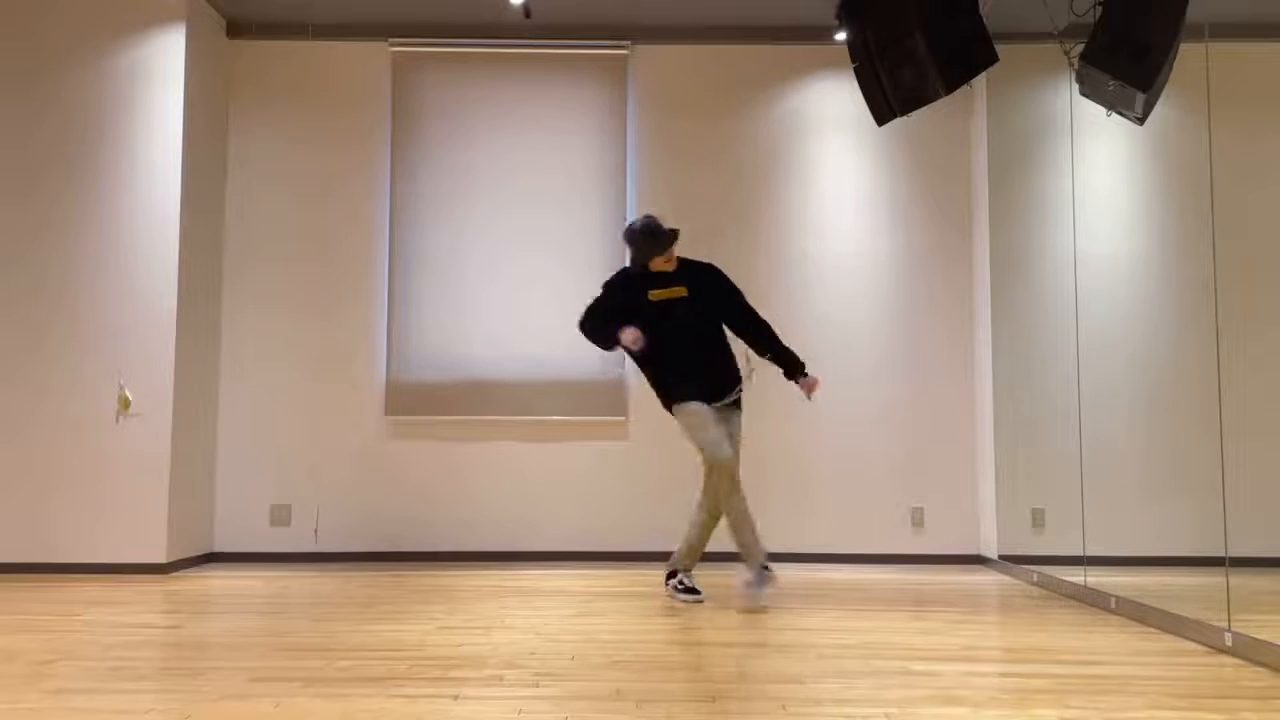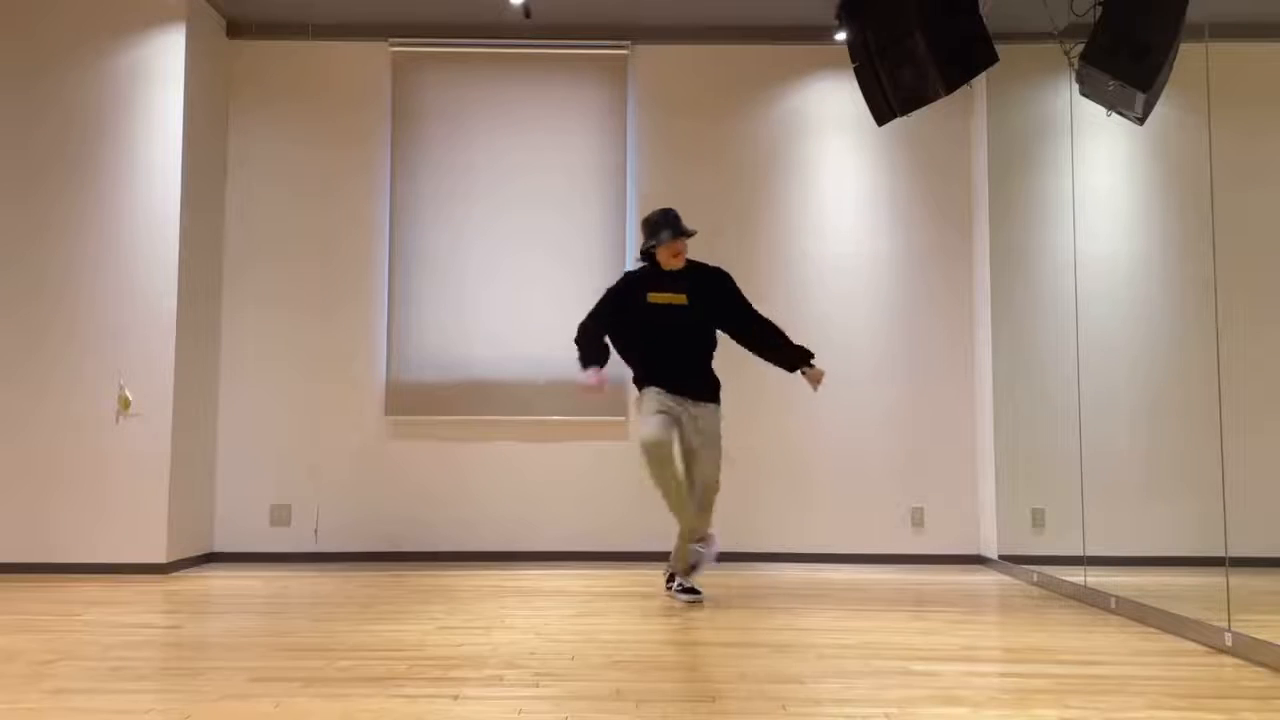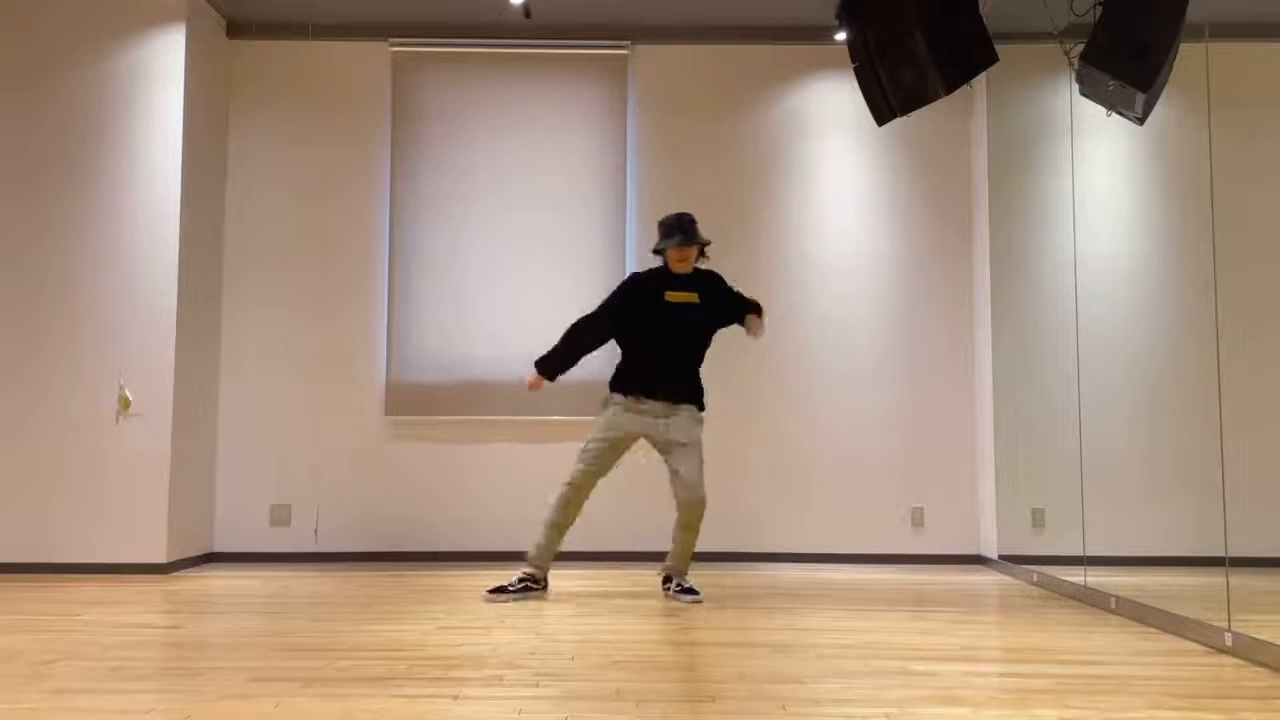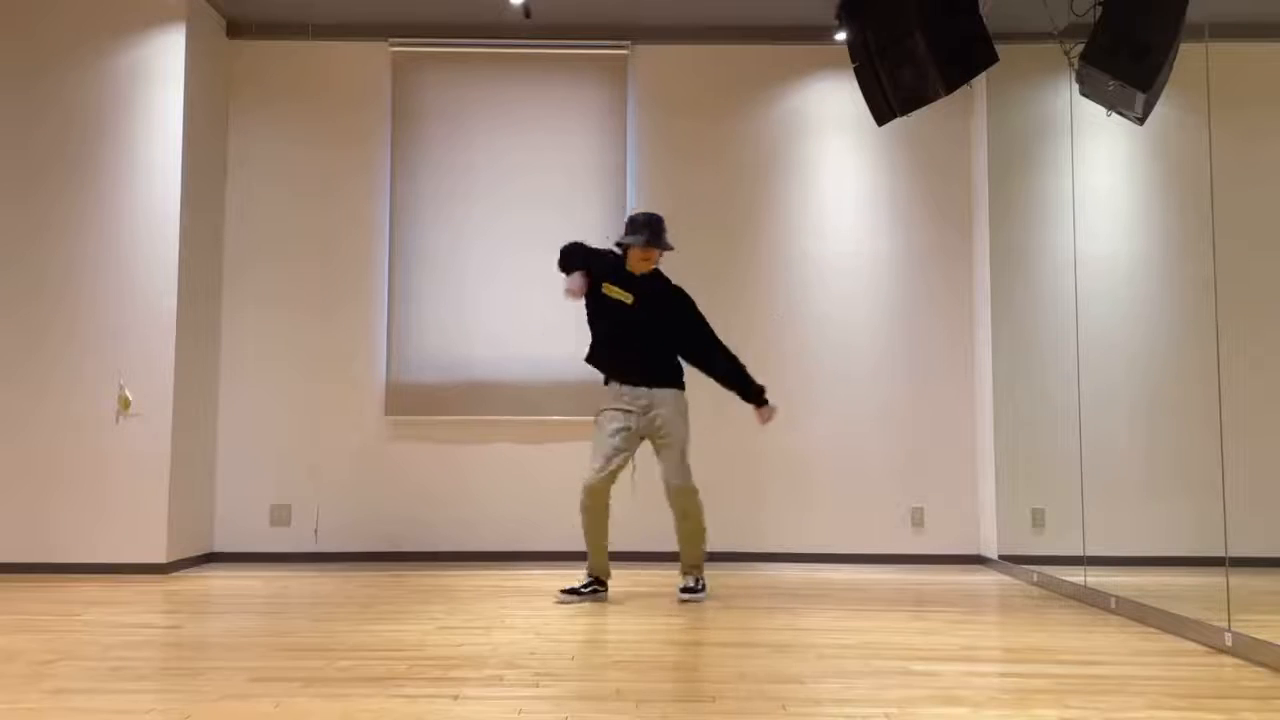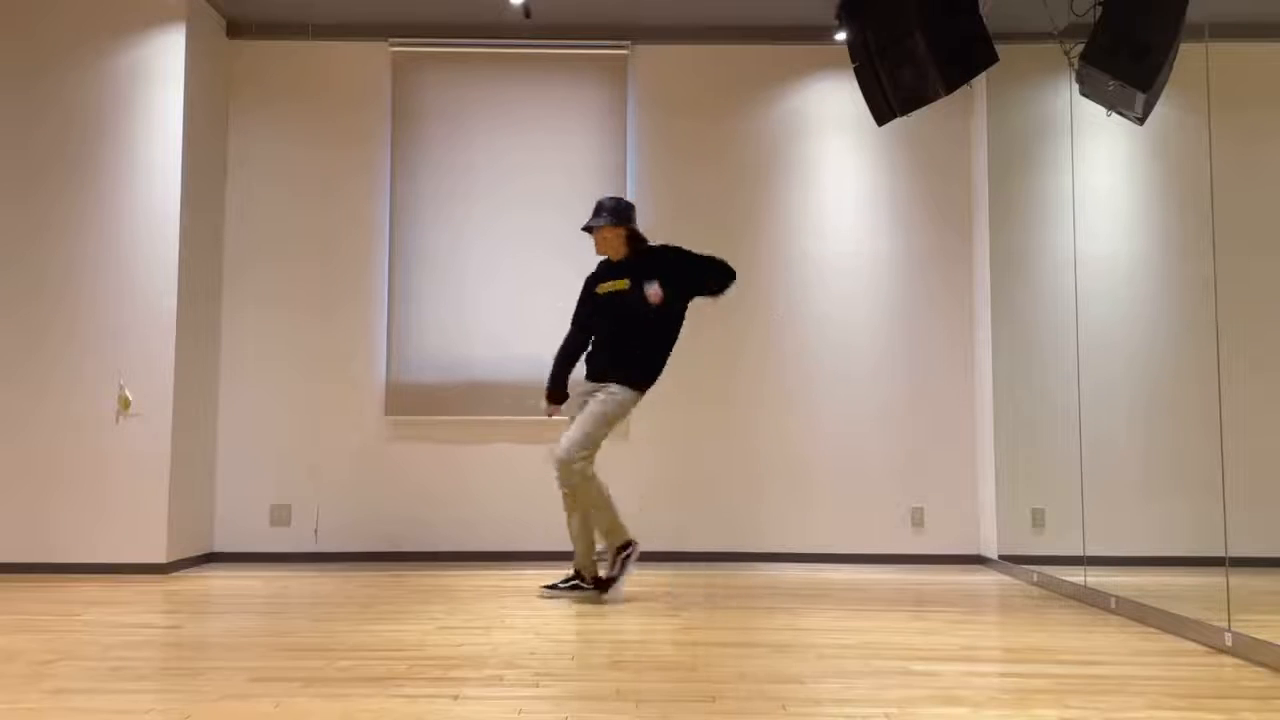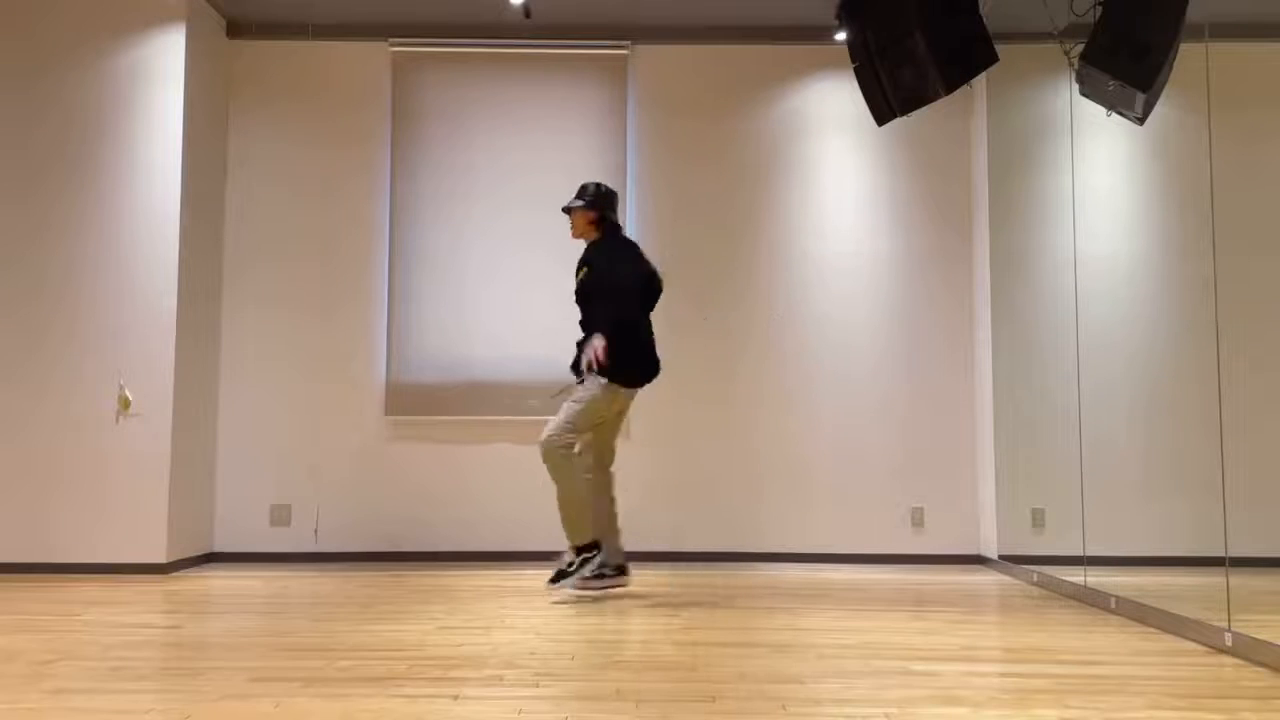
dt=0.2s
person 1, frame 1
left shoulder: (706, 277)
right shoulder: (628, 284)
left elbow: (751, 325)
right elbow: (591, 323)
left wrist: (795, 370)
right wrist: (619, 334)
left hip: (726, 393)
right hip: (685, 397)
left knee: (718, 485)
right knee: (722, 462)
left ankle: (680, 572)
right ankle: (756, 566)
person 1, frame 2
left shoulder: (711, 281)
right shoulder: (633, 286)
left elbow: (752, 326)
right elbow: (590, 329)
left wrist: (801, 361)
right wrist: (593, 364)
left hip: (703, 398)
right hip: (657, 389)
left knee: (704, 487)
right knee: (653, 441)
left ankle: (679, 572)
right ankle: (698, 537)
person 1, frame 3
left shoulder: (711, 287)
right shoulder: (644, 285)
left elbow: (739, 307)
right elbow: (594, 325)
left wrist: (752, 314)
right wrist: (546, 368)
left hip: (681, 409)
right hip: (628, 402)
left knee: (693, 497)
right knee: (578, 480)
left ankle: (676, 575)
right ankle: (534, 574)
person 1, frame 4
left shoulder: (670, 296)
right shoulder: (608, 266)
left elbow: (710, 351)
right elbow: (571, 254)
left wrist: (757, 397)
right wrist: (575, 272)
left hip: (665, 395)
right hip: (621, 395)
left knee: (680, 488)
right knee: (595, 484)
left ankle: (692, 571)
right ankle: (597, 577)
person 1, frame 5
left shoulder: (658, 262)
right shoulder: (597, 280)
left elbow: (720, 275)
right elbow: (576, 339)
left wrist: (671, 289)
right wrist: (554, 391)
left hip: (625, 383)
right hip: (597, 384)
left knee: (569, 455)
right knee: (576, 466)
left ankle: (620, 544)
right ankle: (585, 572)
person 1, frame 6
left shoulder: (615, 251)
right shoulder: (597, 256)
left elbow: (647, 285)
left wrist: (603, 334)
left hip: (615, 373)
right hip: (611, 374)
left knee: (555, 443)
right knee: (595, 467)
left ankle: (587, 545)
right ankle: (612, 561)
